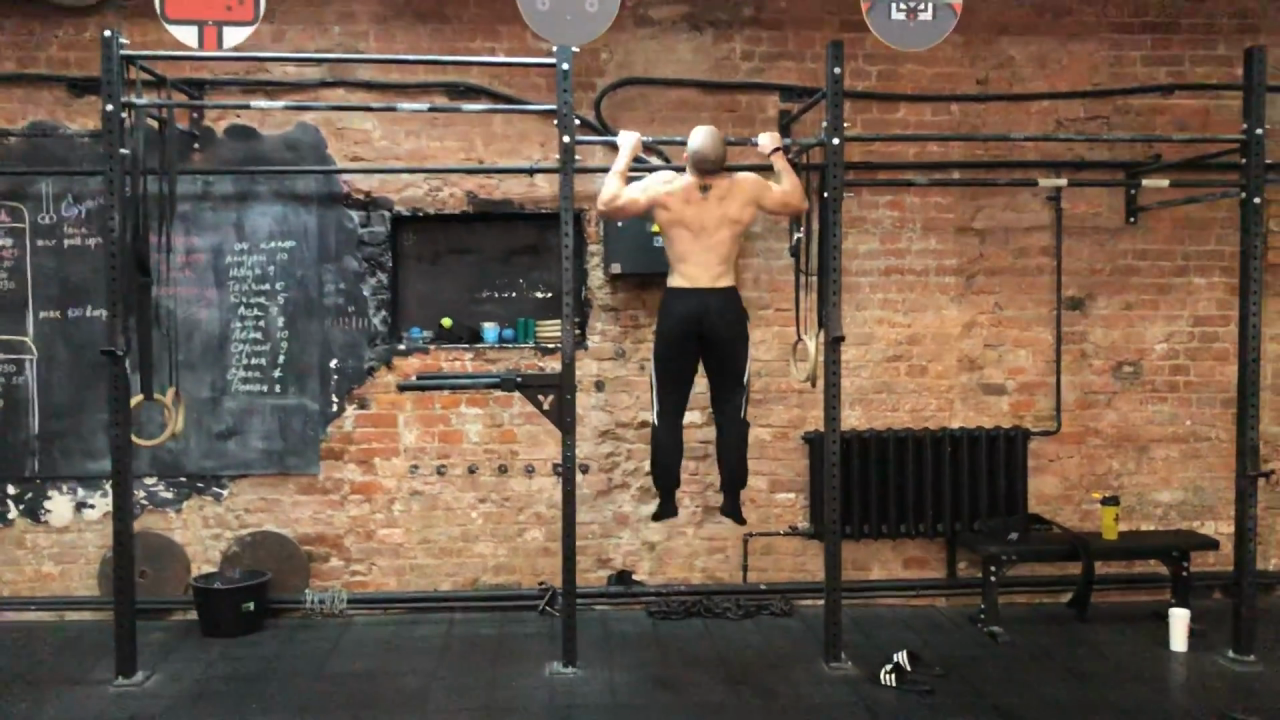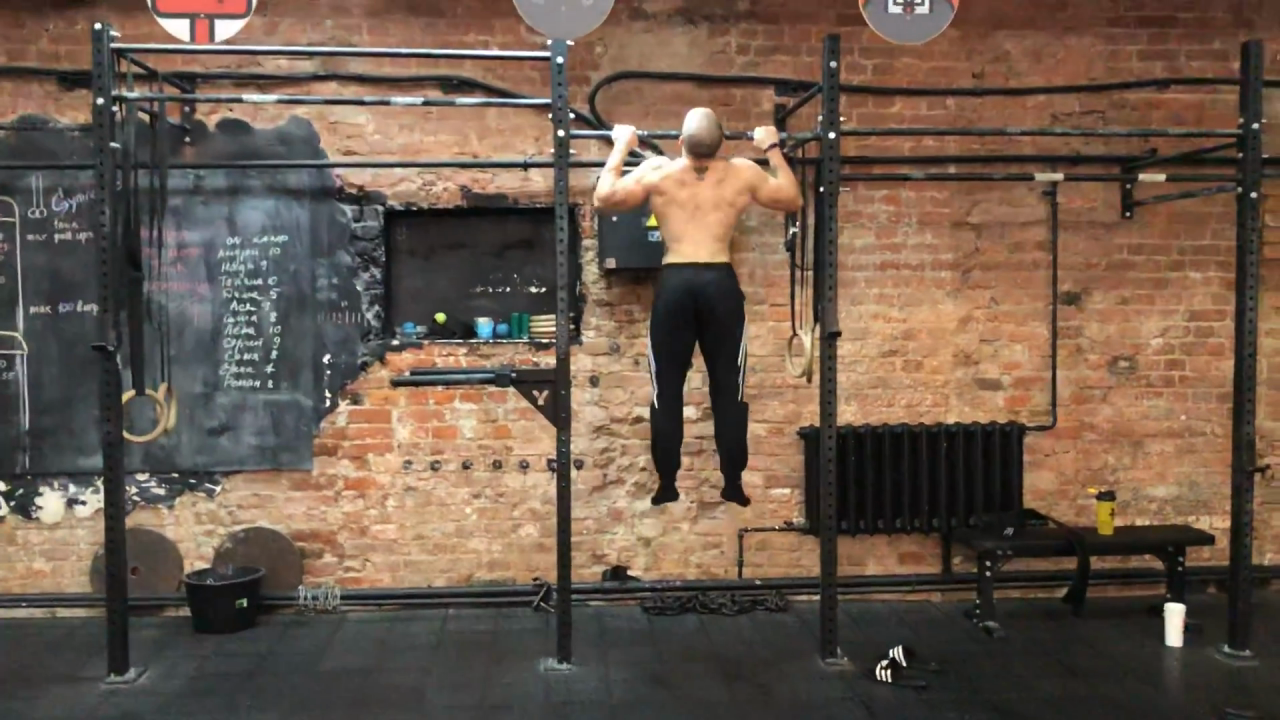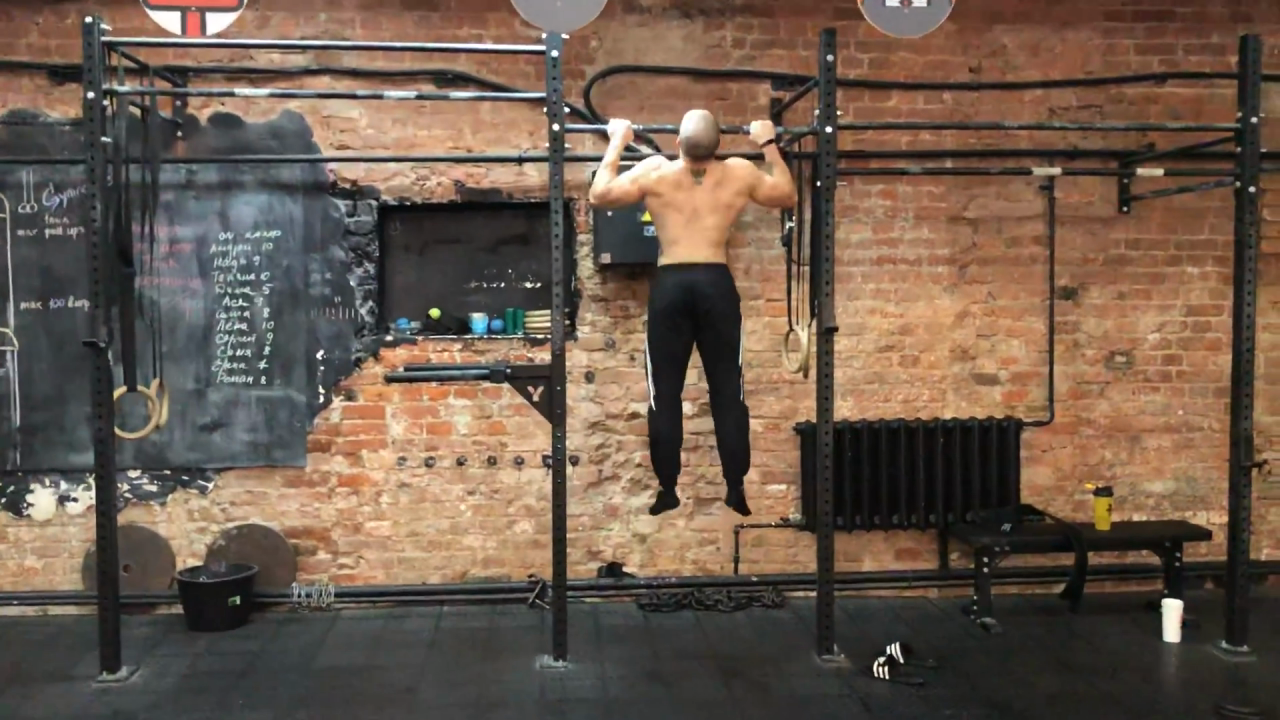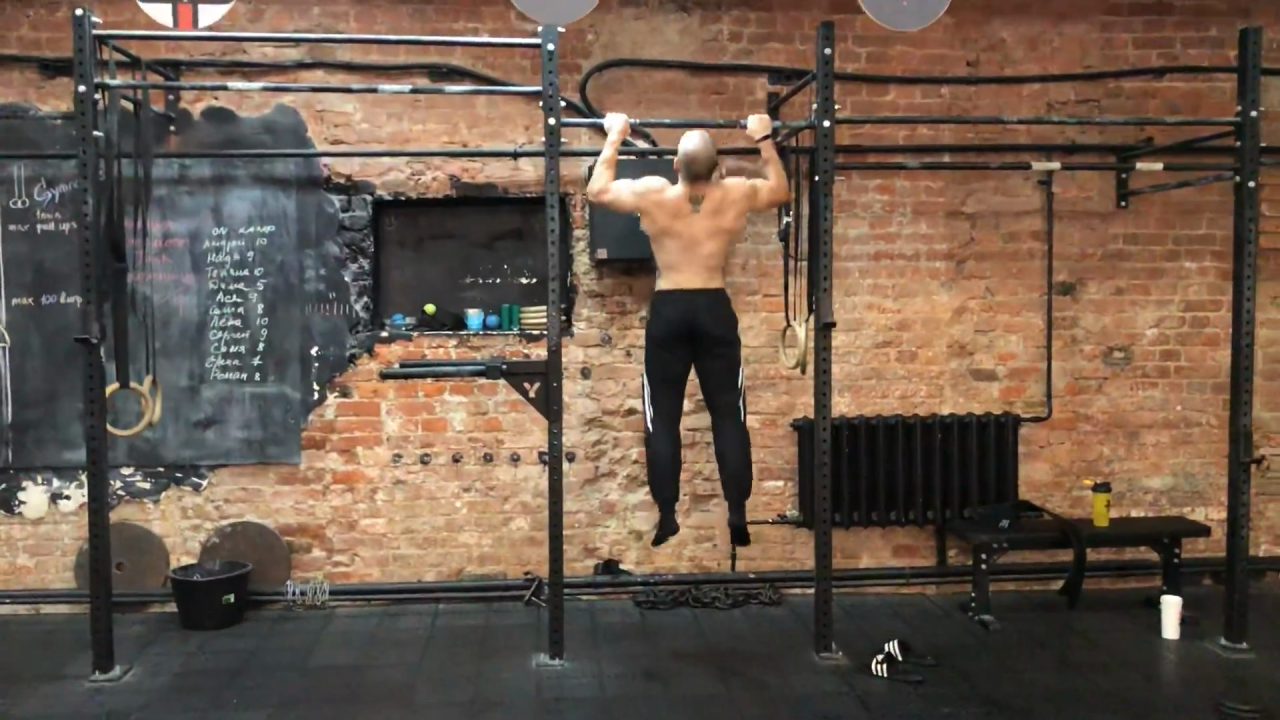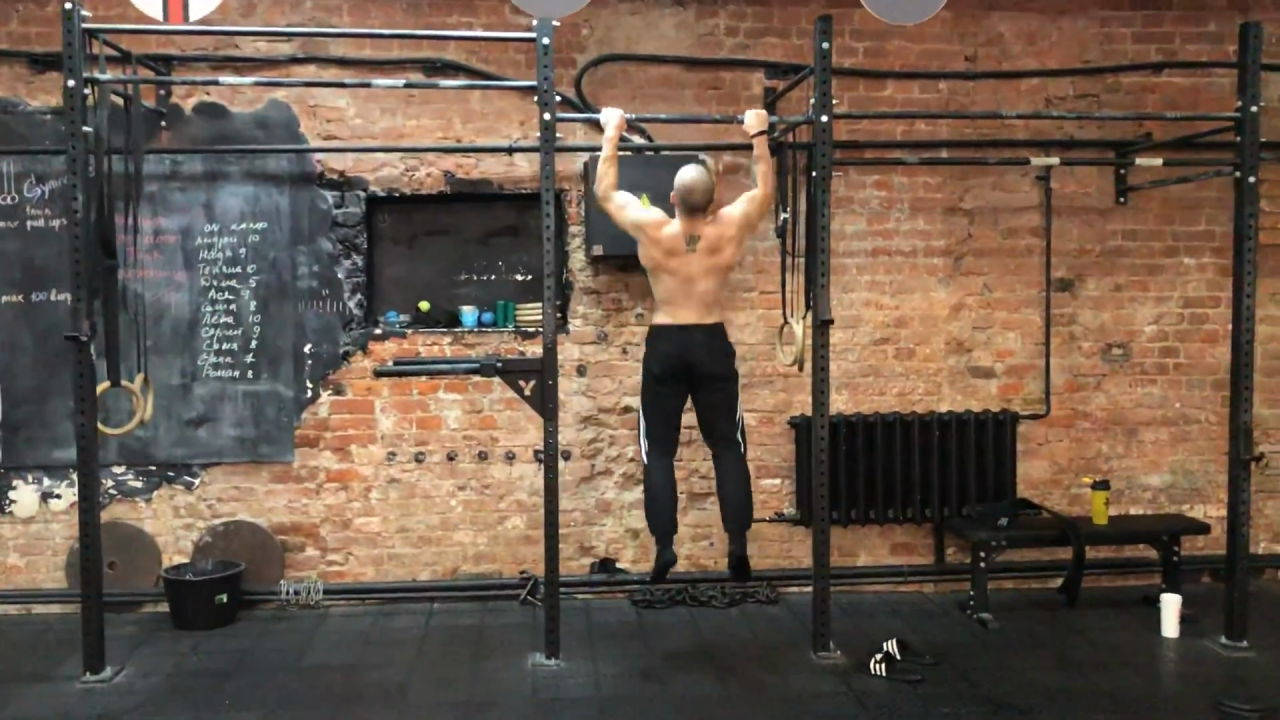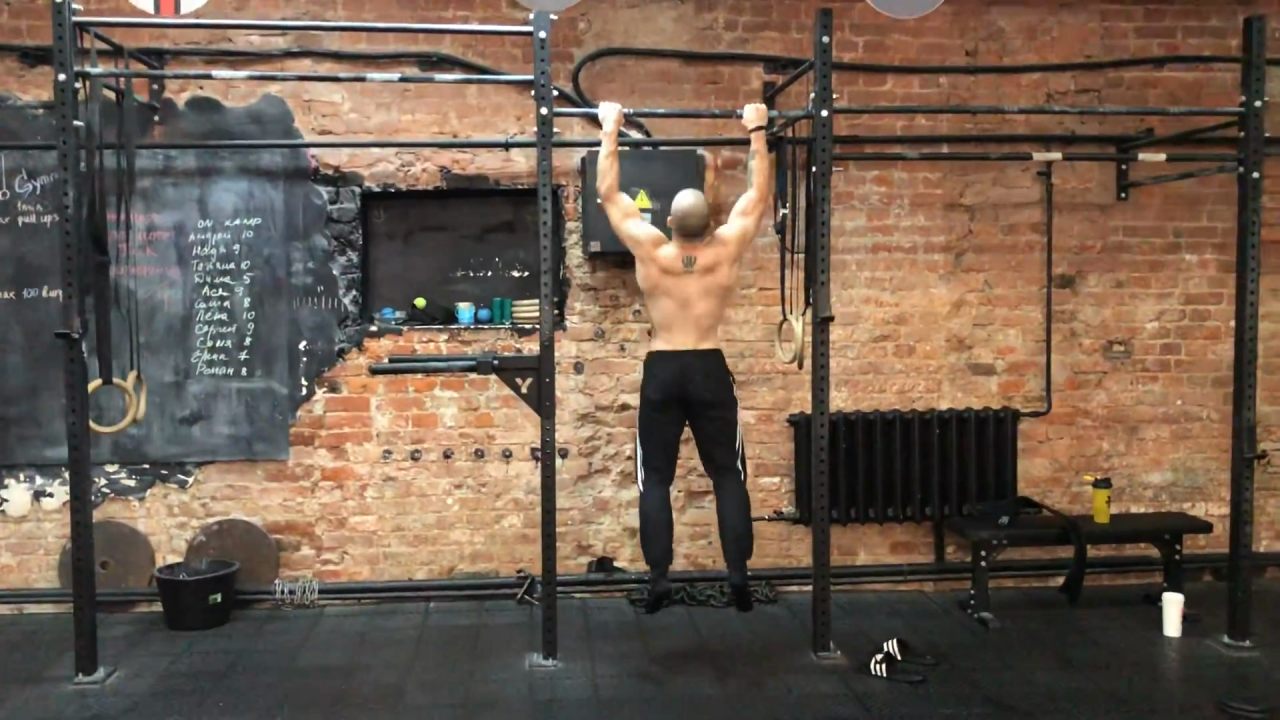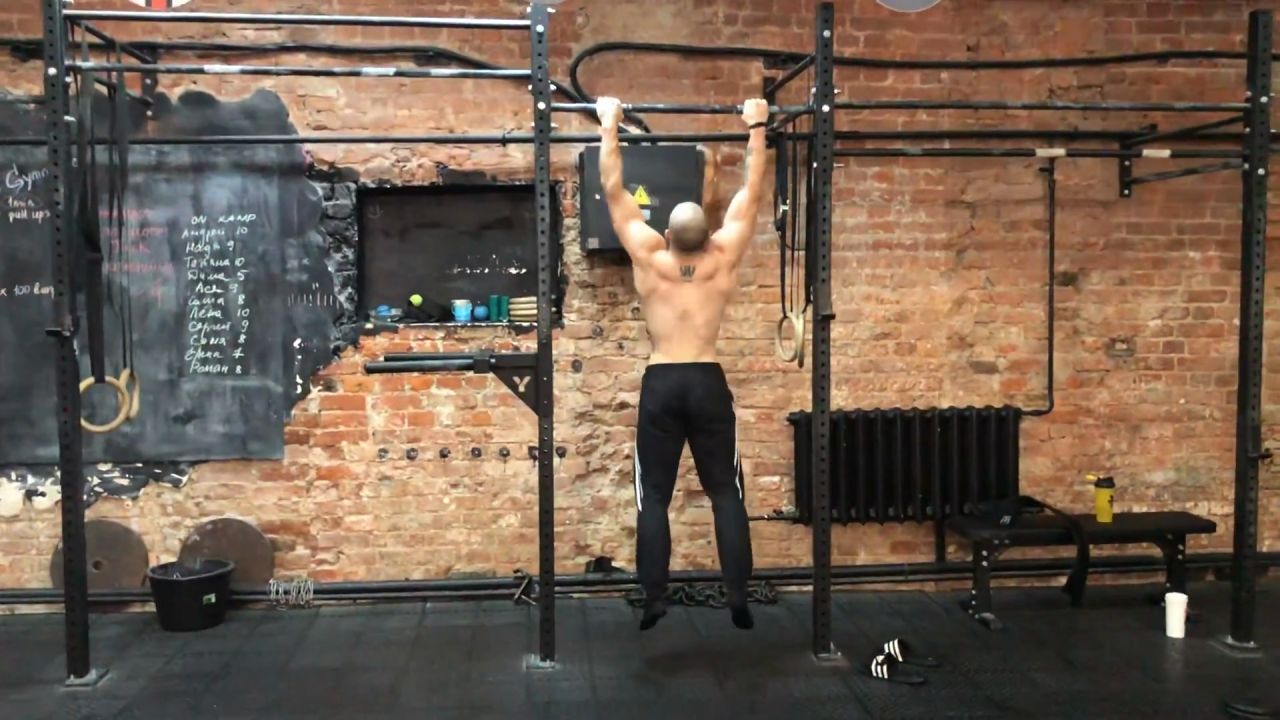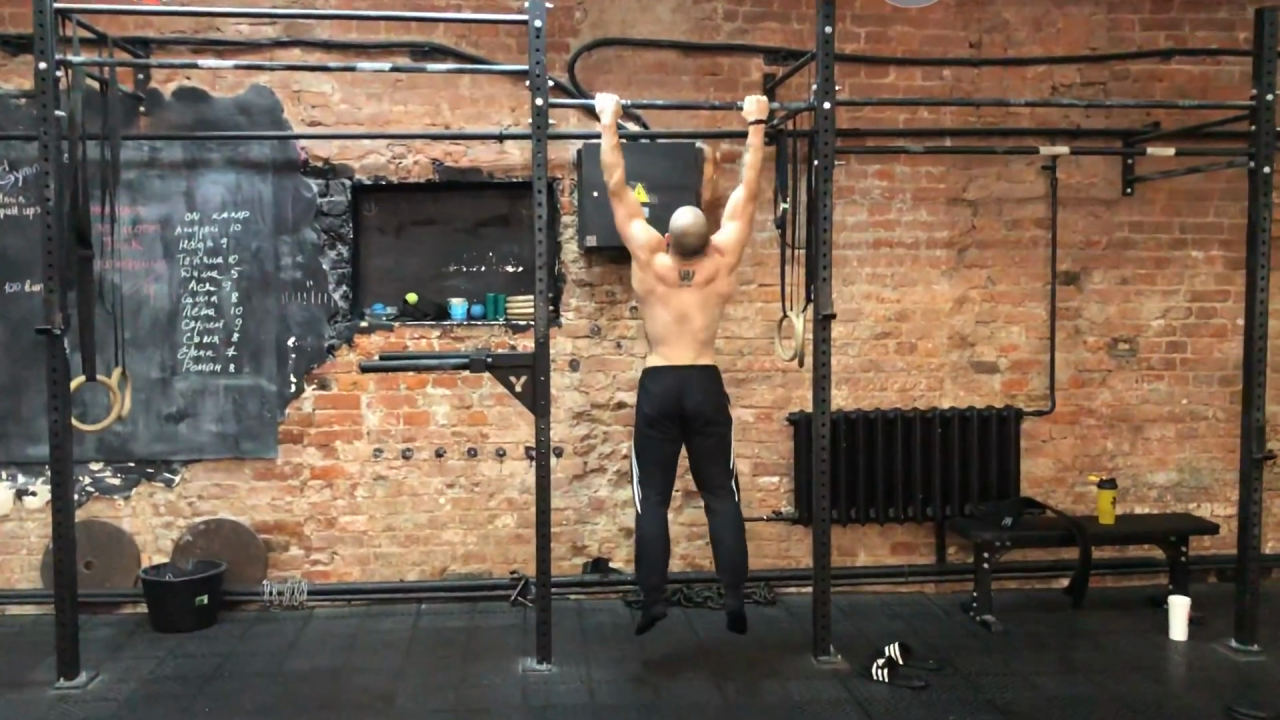
dt=0.1s
person 1, frame 1
left shoulder: (662, 186)
right shoulder: (749, 187)
left elbow: (605, 206)
right elbow: (799, 204)
left wrist: (625, 154)
right wrist: (778, 155)
left hip: (679, 305)
right hip: (725, 305)
left knee: (668, 409)
right knee: (731, 405)
left ankle: (667, 500)
right ankle: (732, 499)
person 1, frame 2
left shoulder: (657, 171)
right shoulder: (744, 173)
left elbow: (602, 199)
right elbow: (794, 200)
left wrist: (621, 147)
right wrist: (773, 149)
left hip: (674, 283)
right hip: (721, 283)
left knee: (667, 390)
right knee: (728, 387)
left ankle: (667, 483)
right ankle: (733, 482)
person 1, frame 3
left shoulder: (655, 172)
right shoulder: (740, 173)
left elbow: (599, 195)
right elbow: (787, 195)
left wrist: (616, 143)
right wrist: (770, 144)
left hip: (670, 285)
right hip: (718, 285)
left knee: (664, 393)
right knee: (727, 391)
left ankle: (668, 488)
right ankle: (735, 487)
person 1, frame 4
left shoulder: (652, 193)
right shoulder: (737, 193)
left elbow: (597, 191)
right elbow: (781, 191)
left wrist: (613, 139)
right wrist: (765, 139)
left hip: (668, 310)
right hip: (715, 310)
left knee: (662, 418)
right knee: (728, 414)
left ankle: (667, 516)
right ankle: (737, 513)
person 1, frame 5
left shoulder: (651, 230)
right shoulder: (730, 229)
left elbow: (604, 192)
right elbow: (766, 193)
left wrist: (611, 136)
right wrist: (759, 137)
left hip: (664, 346)
right hip: (713, 346)
left knee: (658, 454)
right knee: (728, 449)
left ankle: (664, 549)
right ankle: (737, 544)
person 1, frame 6
left shoulder: (649, 251)
right shoulder: (728, 250)
left elbow: (608, 192)
right elbow: (760, 192)
left wrist: (610, 130)
right wrist: (757, 130)
left hip: (662, 373)
right hip: (710, 372)
left knee: (654, 480)
right knee: (727, 476)
left ankle: (659, 577)
right ankle: (738, 573)
person 1, frame 7
left shoulder: (648, 259)
right shoulder: (724, 259)
left elbow: (614, 191)
right elbow: (751, 193)
left wrist: (609, 126)
right wrist: (756, 127)
left hip: (661, 385)
right hip: (708, 384)
left knee: (653, 497)
right knee: (726, 493)
left ankle: (655, 597)
right ankle: (738, 594)
person 1, frame 8
left shoulder: (647, 260)
right shoulder: (723, 262)
left elbow: (616, 188)
right elbow: (747, 191)
left wrist: (609, 122)
right wrist: (756, 124)
left hip: (658, 388)
right hip: (706, 387)
left knee: (651, 500)
right knee: (721, 497)
left ankle: (653, 600)
right ankle: (734, 598)
